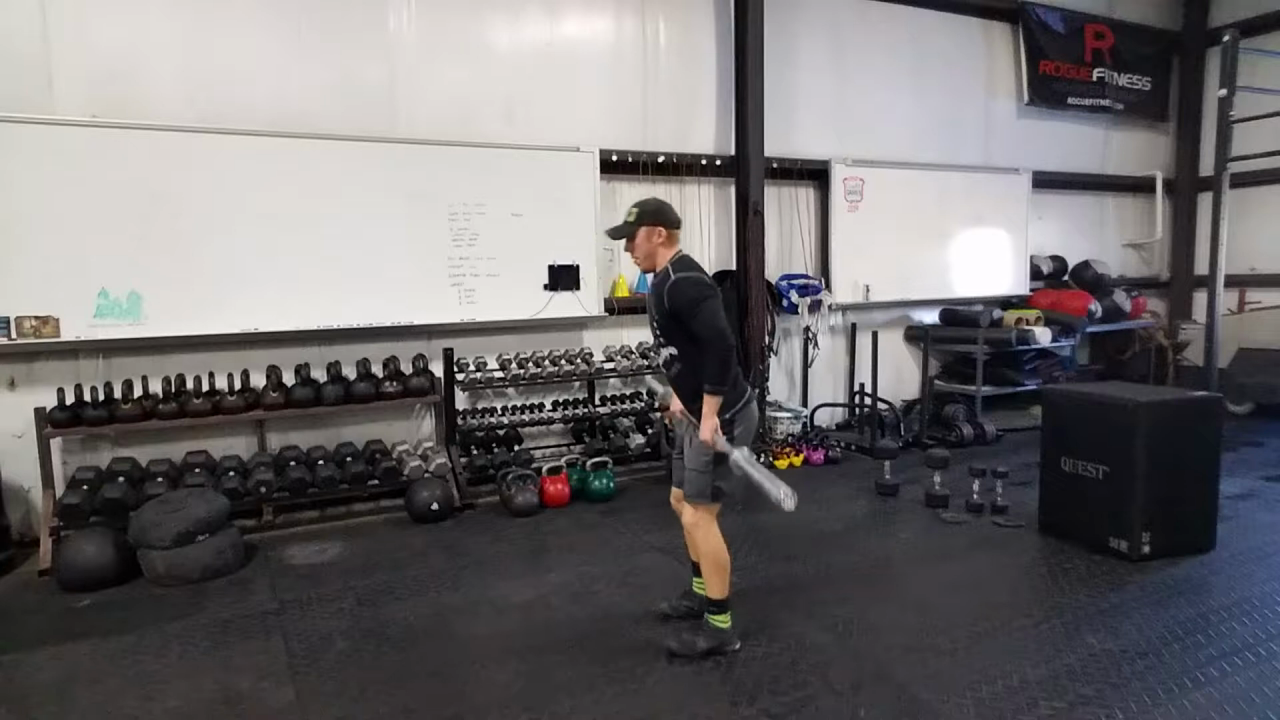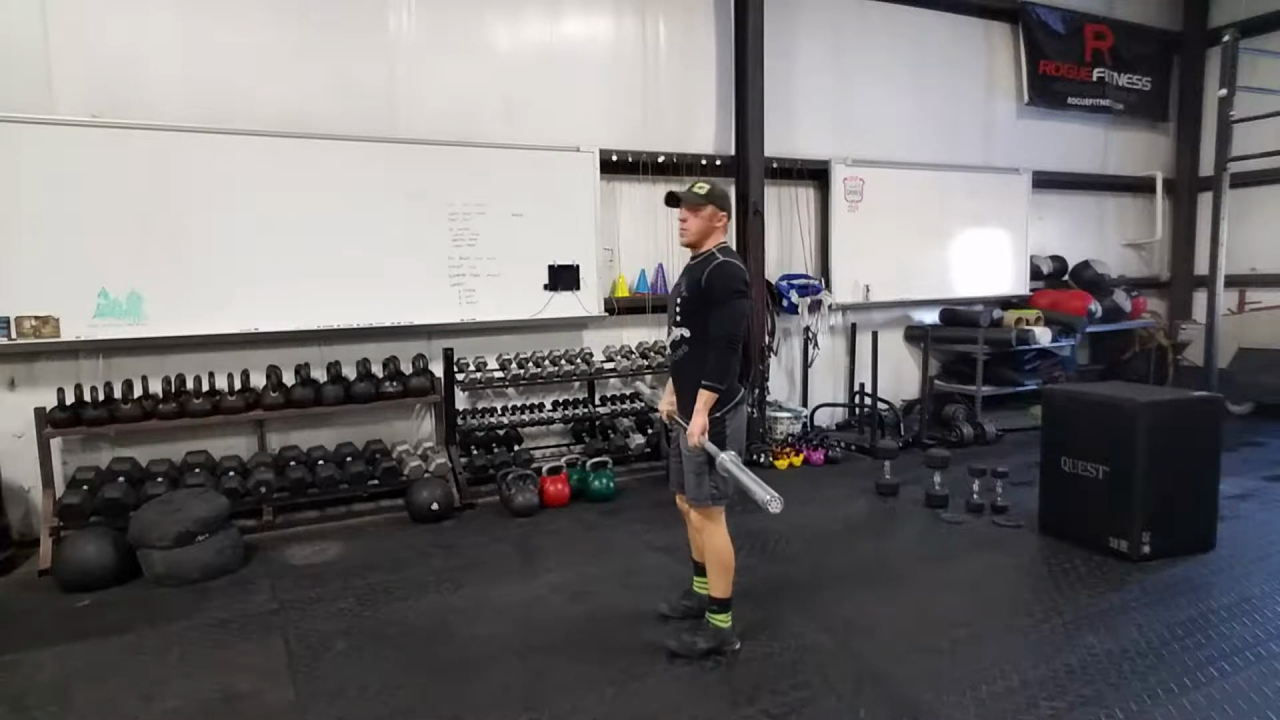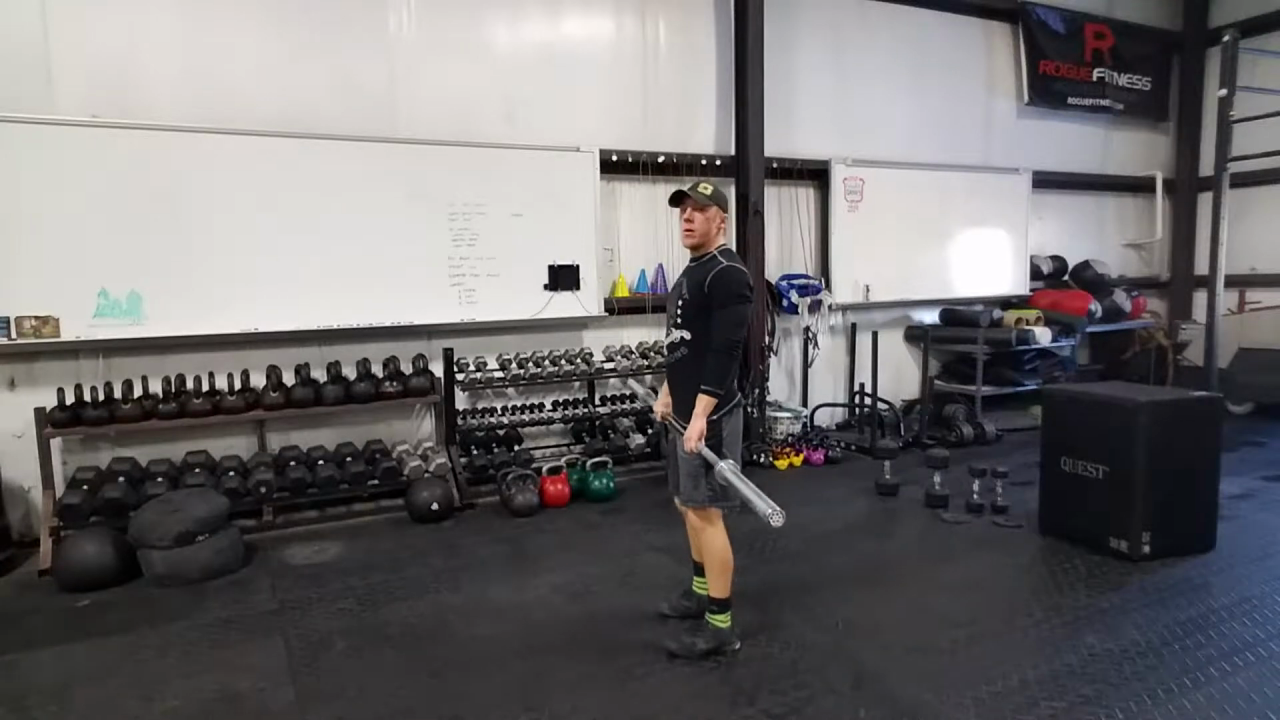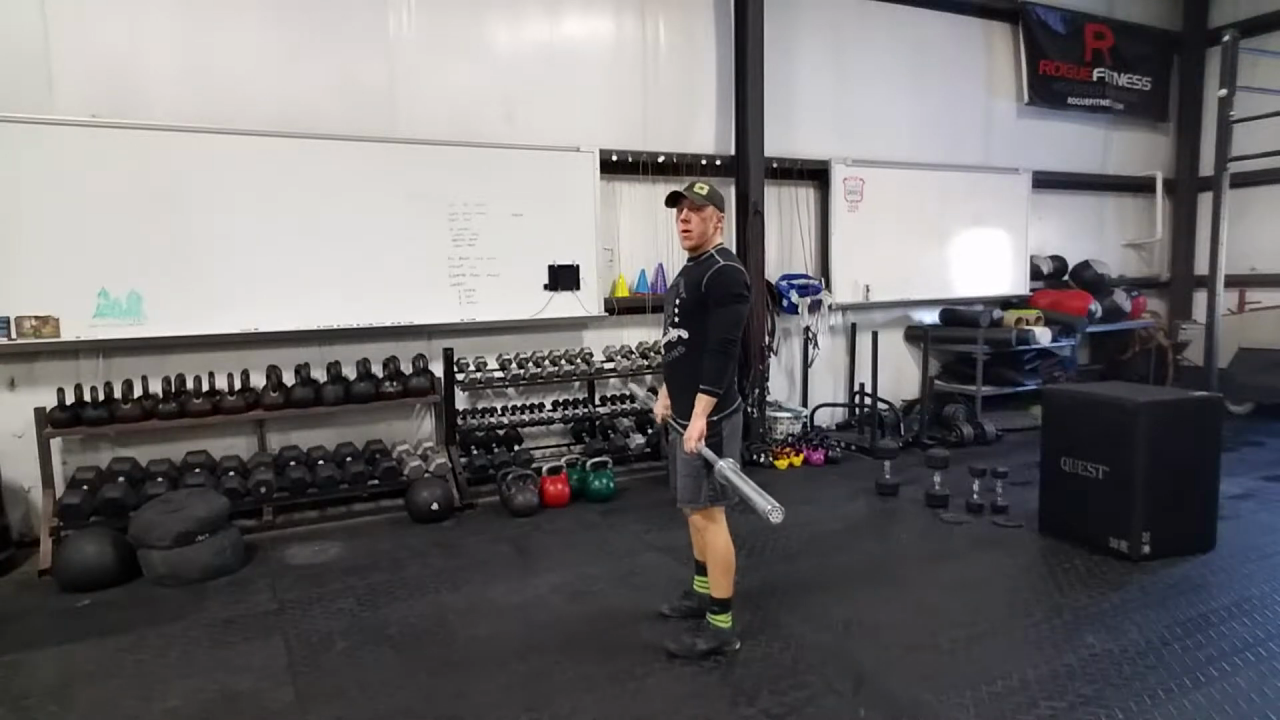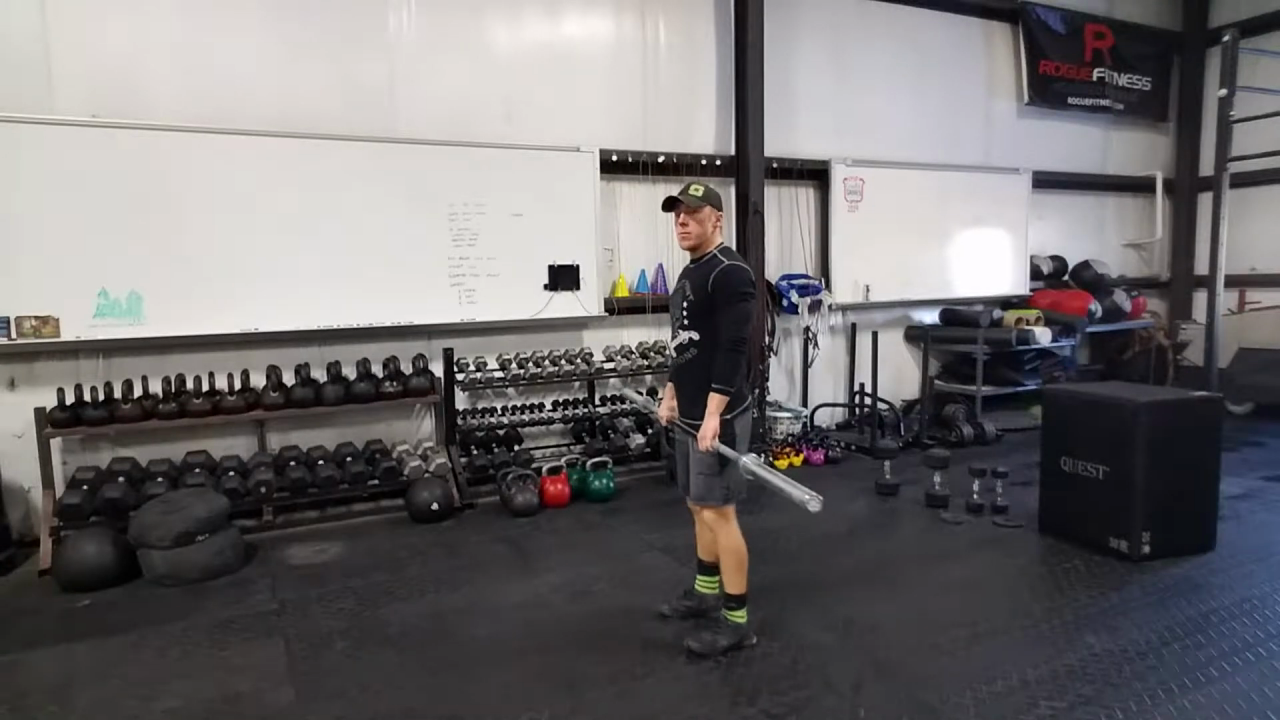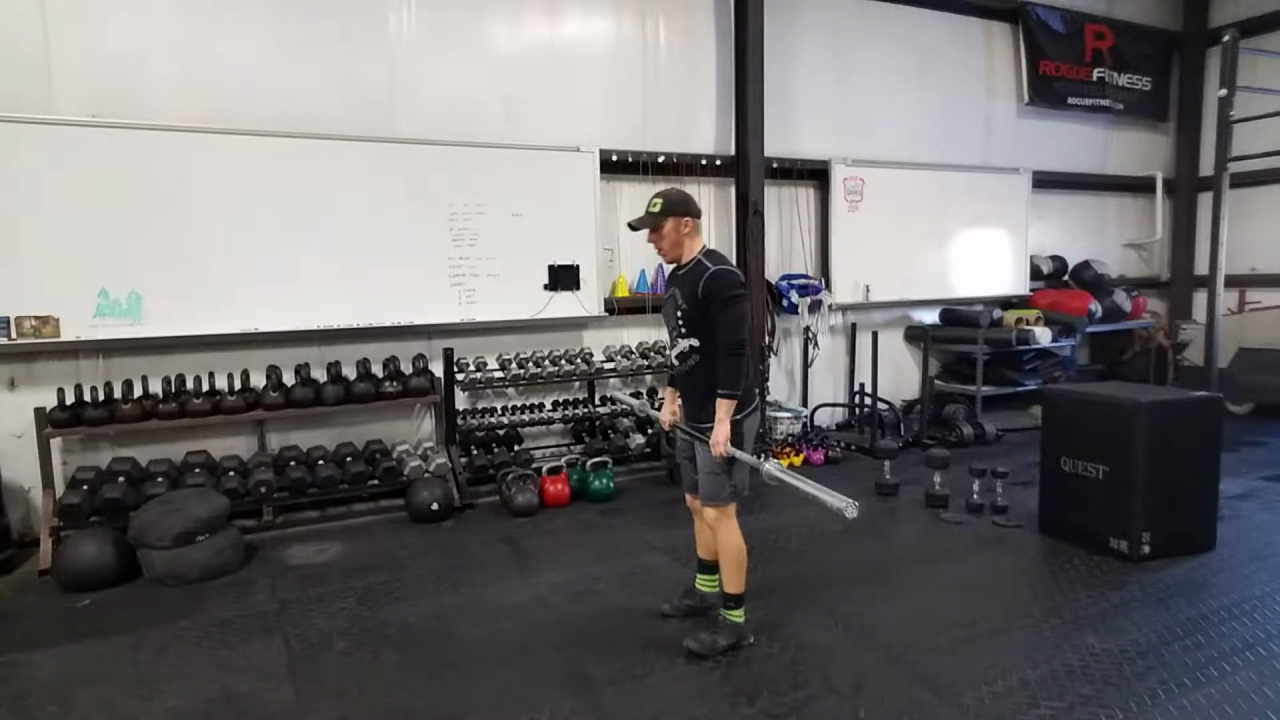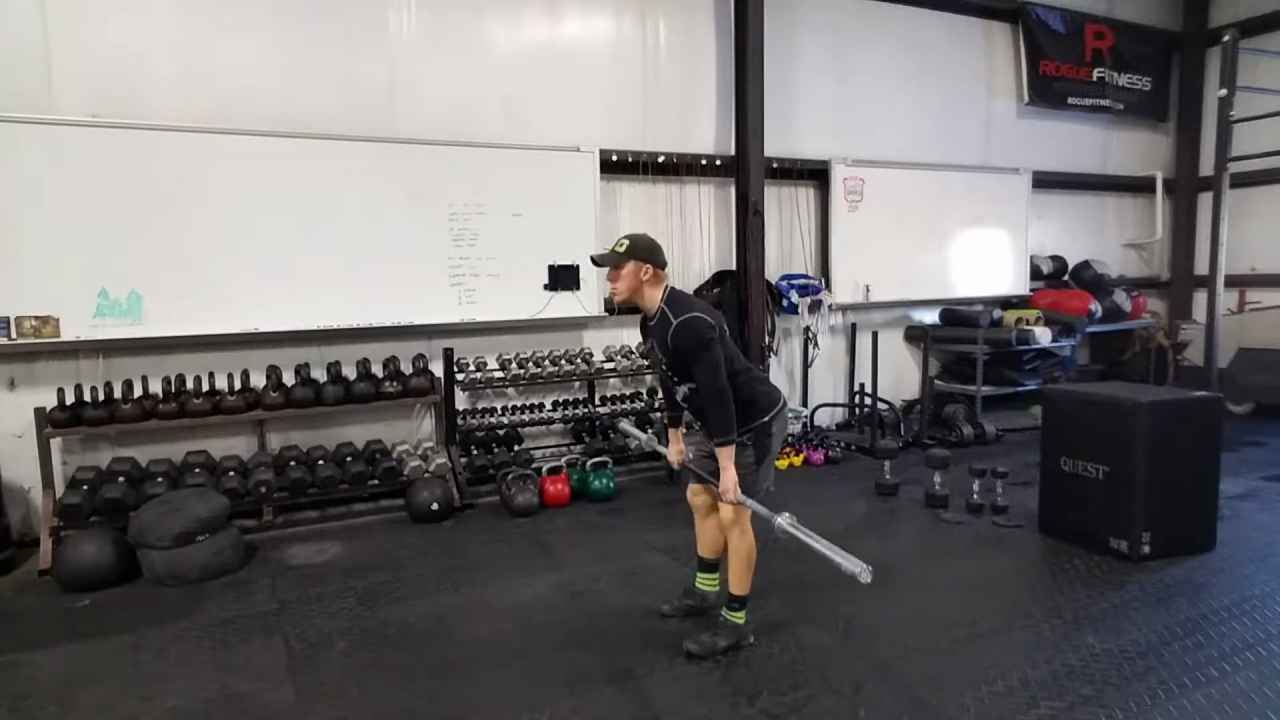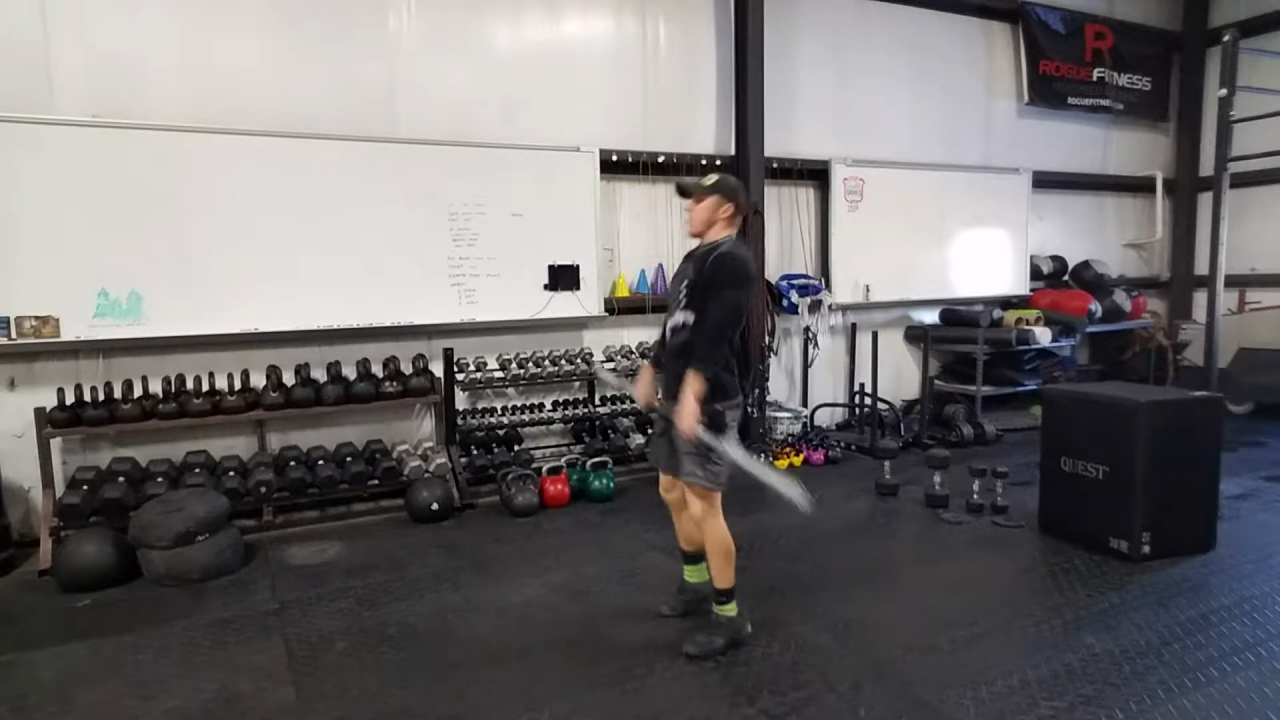
dt=0.5s
person 1, frame 1
left shoulder: (684, 282)
right shoulder: (665, 280)
left elbow: (720, 346)
left wrist: (710, 414)
right wrist: (679, 394)
left hip: (721, 415)
right hip: (697, 411)
left knee: (697, 516)
right knee: (683, 505)
left ankle: (719, 626)
right ankle: (702, 592)
person 1, frame 2
left shoulder: (724, 270)
right shoulder: (696, 267)
left elbow: (726, 347)
left wrist: (702, 411)
right wrist: (673, 391)
left hip: (713, 414)
right hip: (689, 408)
left knee: (706, 514)
right knee: (688, 505)
left ankle: (720, 625)
right ankle: (702, 591)
person 1, frame 3
left shoulder: (727, 274)
right shoulder: (693, 271)
left elbow: (724, 352)
left wrist: (700, 417)
right wrist: (667, 392)
left hip: (709, 414)
right hip: (684, 409)
left knee: (707, 514)
right knee: (689, 506)
left ankle: (719, 625)
right ankle: (701, 592)
person 1, frame 4
left shoulder: (724, 273)
right shoulder: (689, 271)
left elbow: (721, 352)
left wrist: (700, 417)
right wrist: (667, 394)
left hip: (708, 415)
right hip: (684, 410)
left knee: (708, 513)
right knee: (692, 508)
left ankle: (720, 625)
right ankle: (702, 592)
person 1, frame 5
left shoulder: (729, 273)
right shoulder: (690, 273)
left elbow: (733, 350)
left wrist: (714, 414)
right wrist: (670, 394)
left hip: (721, 416)
right hip: (691, 413)
left knee: (718, 513)
right knee: (699, 506)
left ankle: (736, 621)
right ankle: (705, 593)
person 1, frame 6
left shoulder: (719, 277)
right shoulder: (676, 277)
left elbow: (732, 353)
left wrist: (724, 420)
right wrist: (670, 398)
left hip: (724, 417)
right hip: (693, 415)
left knee: (718, 513)
right knee: (697, 505)
left ankle: (734, 620)
right ankle: (705, 591)
person 1, frame 7
left shoulder: (688, 322)
right shoulder: (651, 322)
left elbow: (718, 395)
right elbow: (671, 384)
left wrist: (727, 465)
right wrist: (674, 437)
left hip: (755, 419)
right hip: (722, 421)
left knee: (733, 513)
right knee: (700, 498)
left ankle: (734, 623)
right ankle: (705, 592)
person 1, frame 8
left shoulder: (730, 261)
right shoulder: (698, 258)
left elbow: (717, 332)
left wrist: (691, 397)
right wrist: (649, 371)
left hip: (708, 403)
right hip: (676, 398)
left knee: (701, 506)
right knee: (672, 491)
left ankle: (728, 617)
right ankle: (696, 585)
